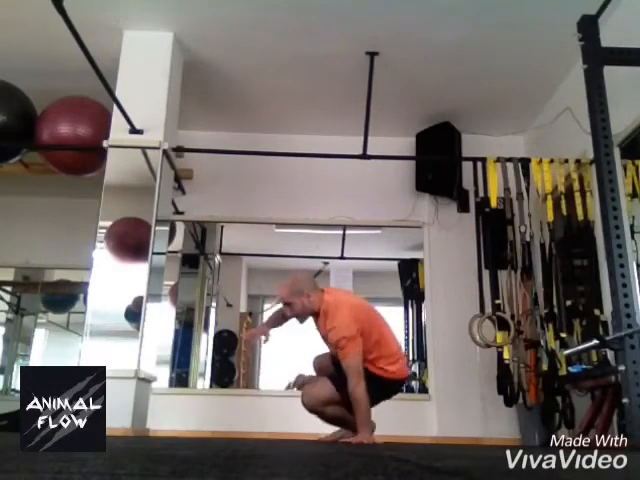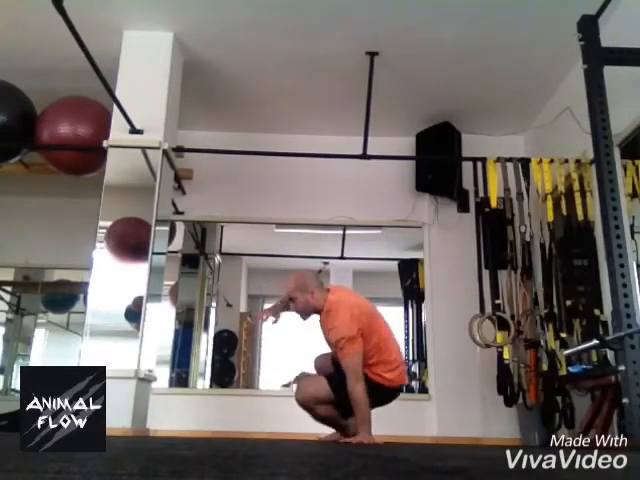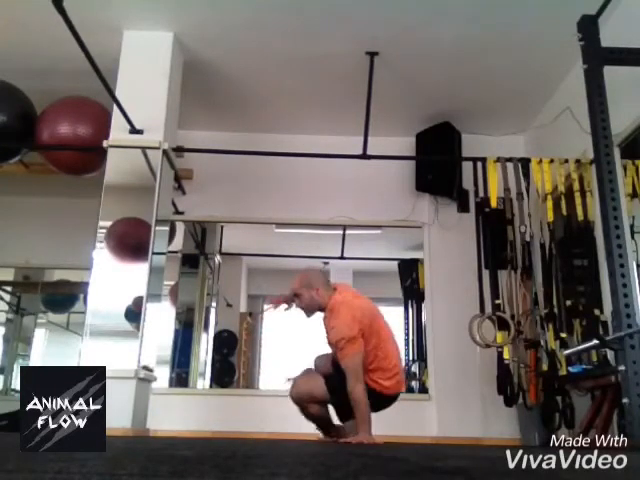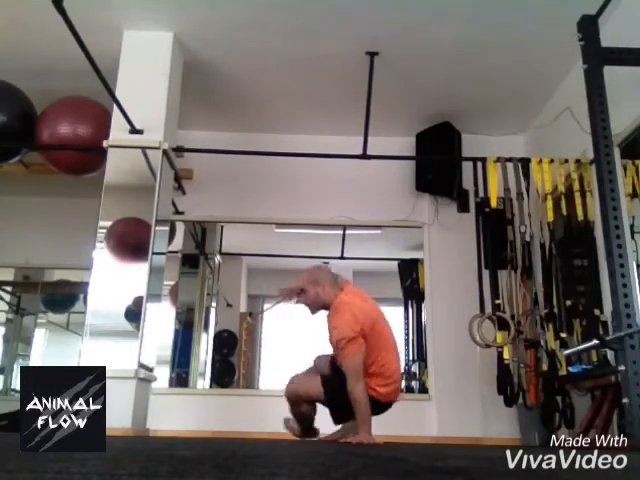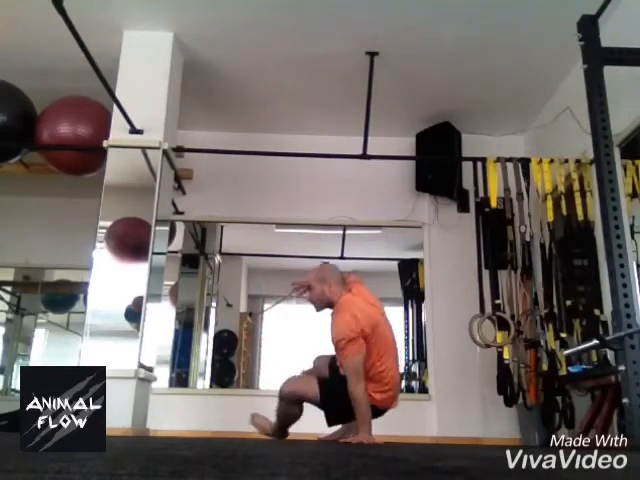
dt=0.1s
person 1, frame 1
left shoulder: (340, 322)
right shoulder: (325, 296)
left elbow: (356, 381)
right elbow: (285, 313)
left wrist: (364, 433)
right wrist: (265, 326)
left hip: (386, 375)
right hip: (374, 358)
left knee: (310, 397)
right knee: (320, 364)
left ankle: (364, 428)
right ankle: (351, 423)
person 1, frame 2
left shoulder: (340, 322)
right shoulder: (330, 294)
left elbow: (356, 382)
left wrist: (365, 434)
right wrist: (275, 308)
left hip: (384, 379)
right hip: (373, 361)
left knee: (304, 394)
right knee: (322, 364)
left ankle: (351, 430)
right ankle: (349, 427)
person 1, frame 3
left shoulder: (341, 323)
right shoulder: (340, 292)
left elbow: (355, 383)
right elbow: (324, 286)
left wrist: (364, 434)
right wrist: (290, 296)
left hip: (380, 387)
right hip: (380, 372)
left knee: (299, 389)
right knee: (322, 363)
right ankle: (350, 425)
person 1, frame 4
left shoulder: (344, 322)
right shoulder: (348, 291)
left elbow: (356, 383)
right elbow: (336, 279)
left wrist: (365, 434)
right wrist: (300, 289)
left hip: (376, 392)
right hip: (376, 373)
left knee: (294, 388)
right knee: (320, 364)
left ankle: (306, 430)
right ankle: (350, 426)
person 1, frame 5
left shoulder: (345, 322)
right shoulder: (358, 293)
left elbow: (356, 383)
right elbow: (351, 278)
left wrist: (365, 433)
right wrist: (311, 283)
left hip: (373, 397)
right hip: (381, 379)
left knee: (291, 388)
right knee: (320, 365)
left ankle: (279, 431)
right ankle: (349, 427)
